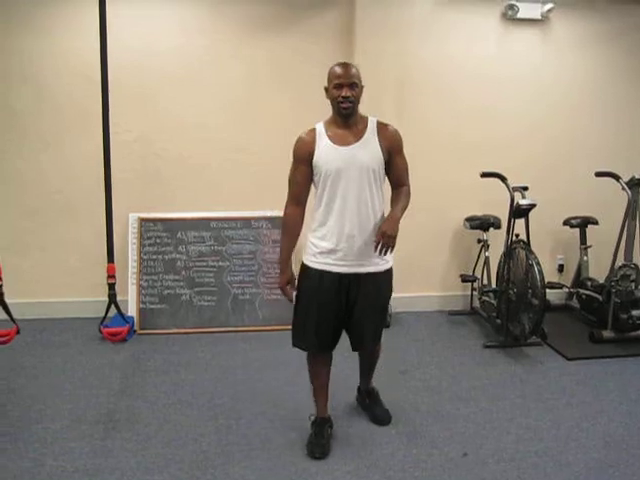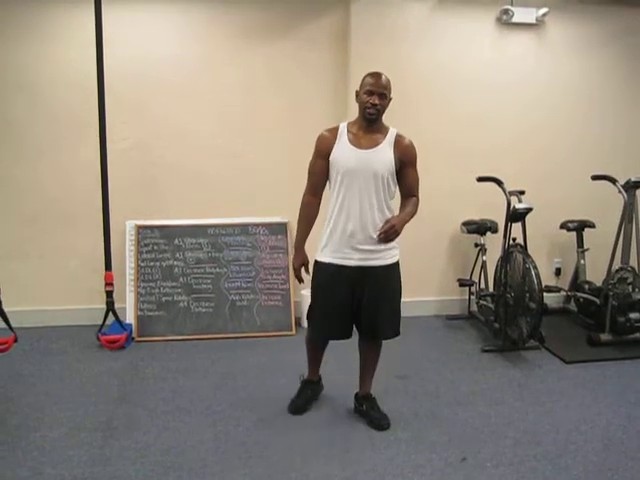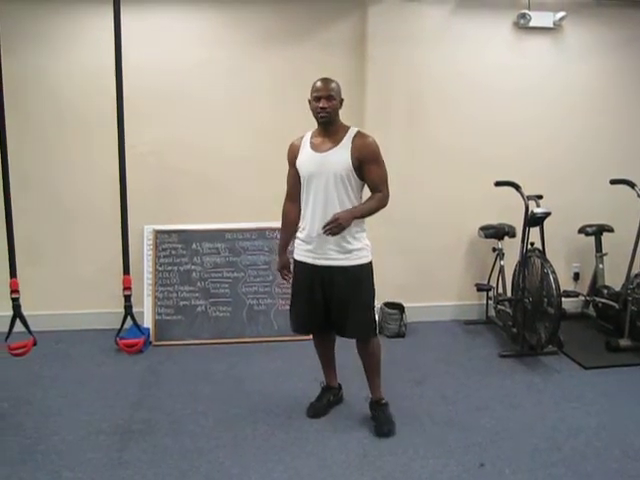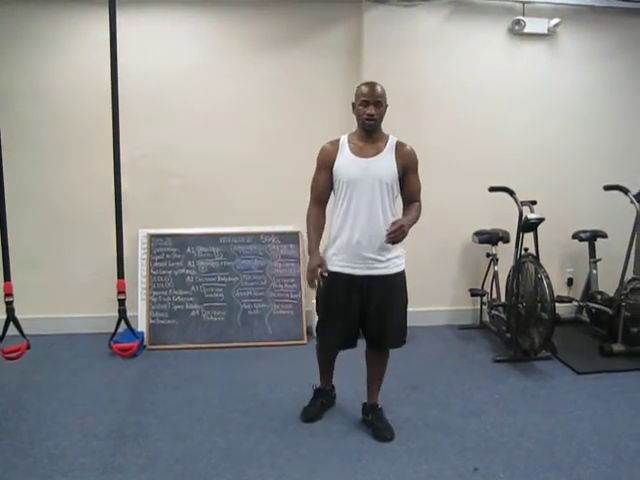
dt=1s
person 1, frame 1
left shoulder: (386, 135)
right shoulder: (308, 142)
left elbow: (402, 186)
right elbow: (295, 205)
left wrist: (394, 216)
right wrist: (284, 264)
left hip: (373, 263)
right hip: (322, 263)
left knee: (370, 339)
right knee: (317, 344)
left ankle: (366, 391)
right ankle: (322, 418)
person 1, frame 2
left shoulder: (402, 147)
right shoulder: (329, 139)
left elbow: (412, 196)
right elbow: (312, 195)
left wrist: (401, 218)
right wrist: (298, 247)
left hip: (380, 259)
right hip: (333, 256)
left knee: (373, 332)
right knee: (319, 329)
left ankle: (365, 397)
right ankle: (312, 381)
person 1, frame 3
left shoulder: (362, 144)
right shoulder: (297, 147)
left elbow: (382, 194)
right elbow: (292, 202)
left wrist: (350, 214)
right wrist: (282, 250)
left hip: (351, 257)
right hip: (308, 256)
left knee: (363, 330)
right knee: (319, 326)
left ankle: (378, 400)
right ankle: (331, 387)
person 1, frame 4
left shoulder: (403, 154)
right shoulder: (331, 151)
left elbow: (414, 201)
right elbow: (317, 205)
left wrist: (407, 222)
right wrist: (314, 252)
left hip: (386, 266)
right hip: (340, 265)
left knee: (381, 340)
right knee: (330, 337)
left ankle: (372, 406)
right ankle: (325, 390)
